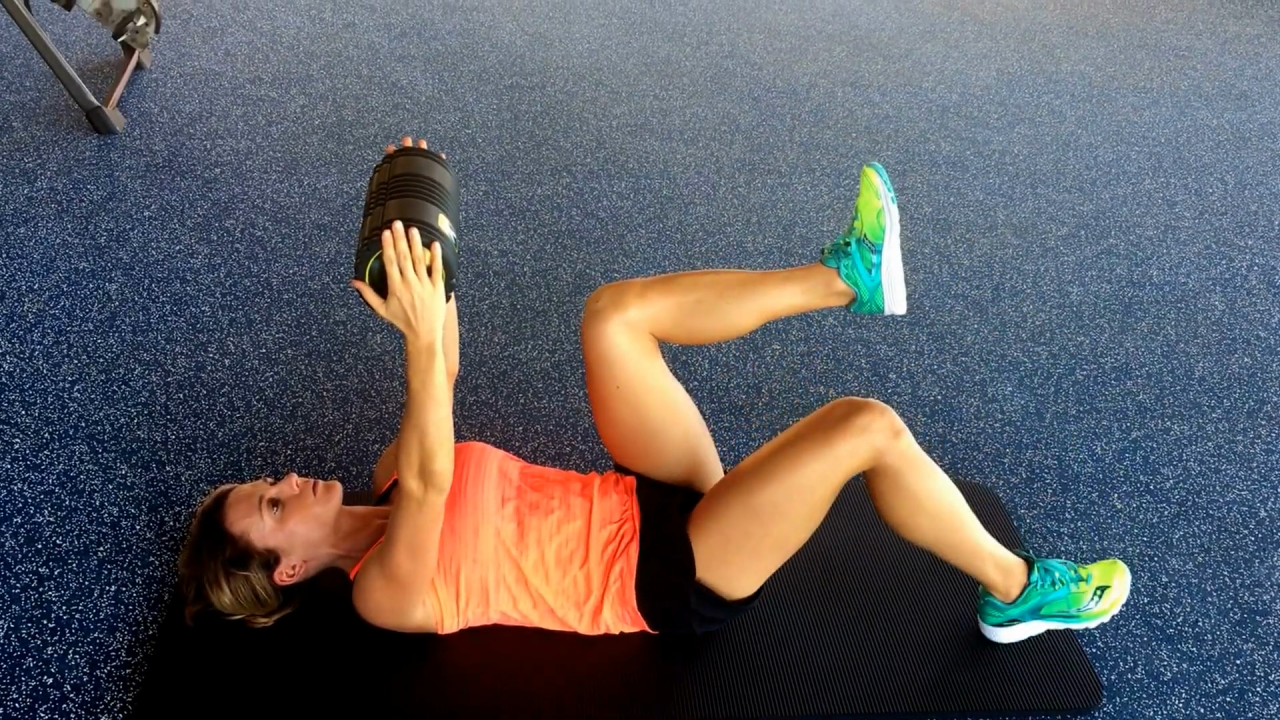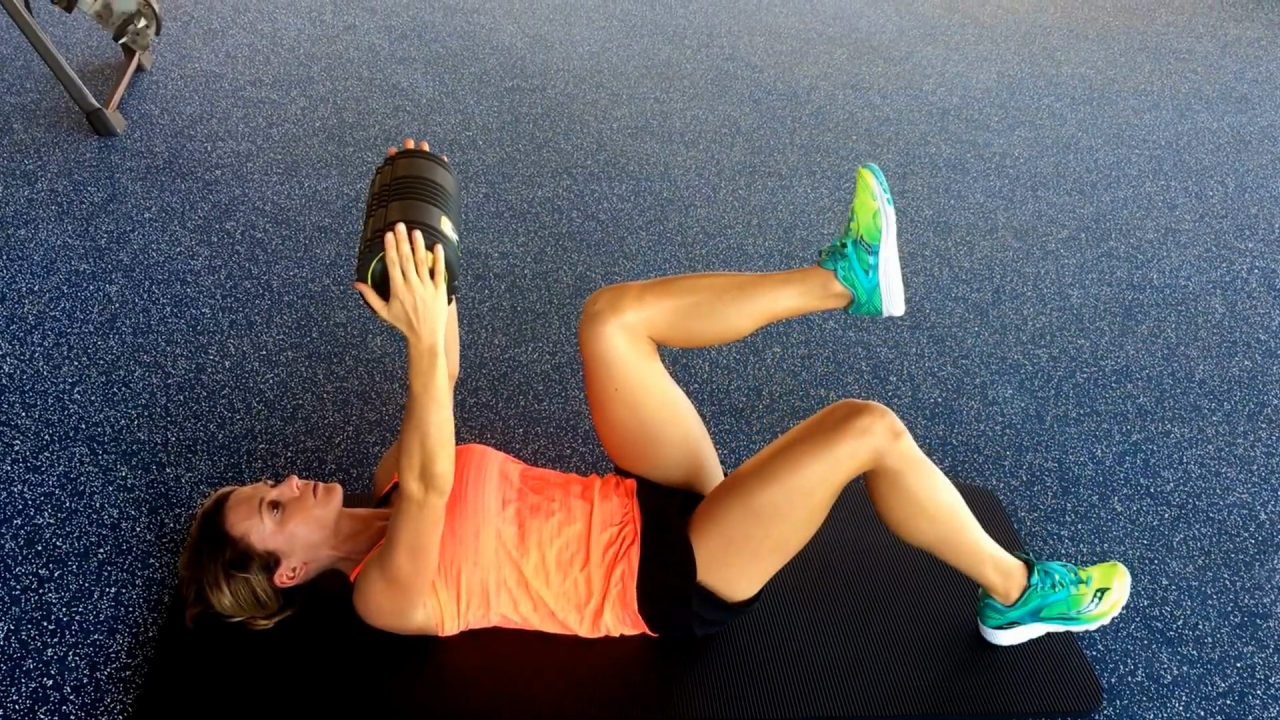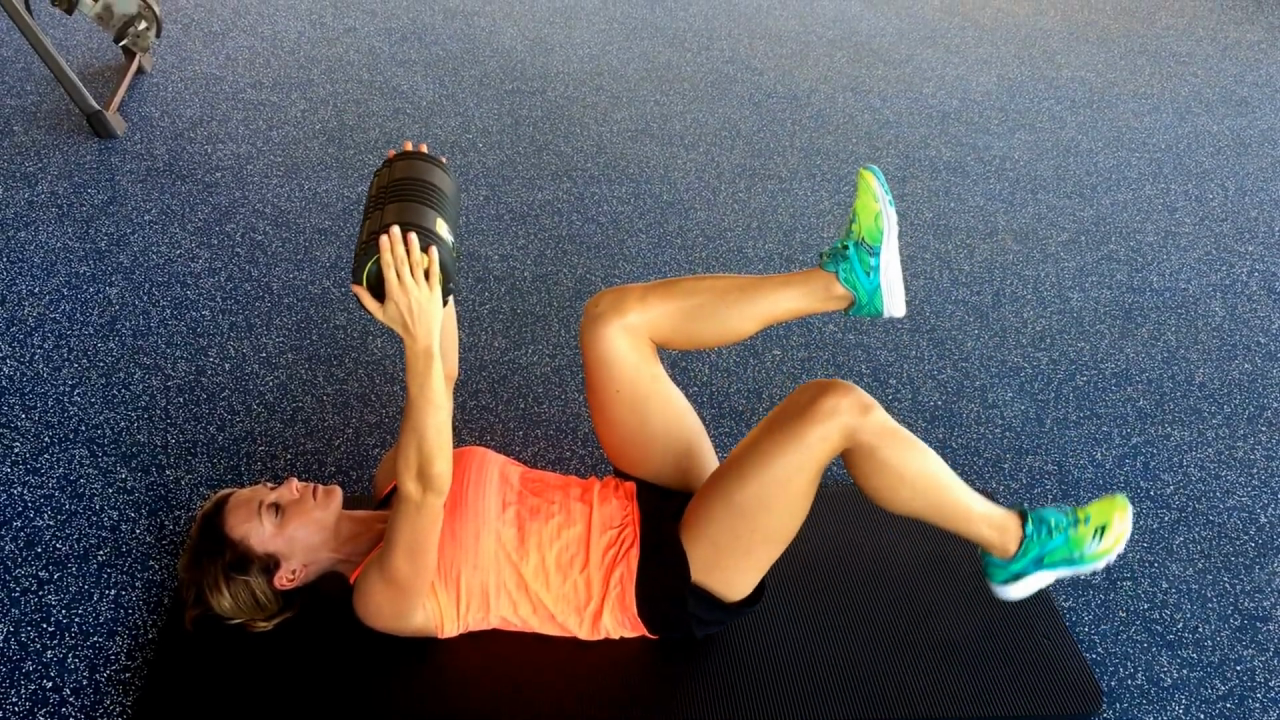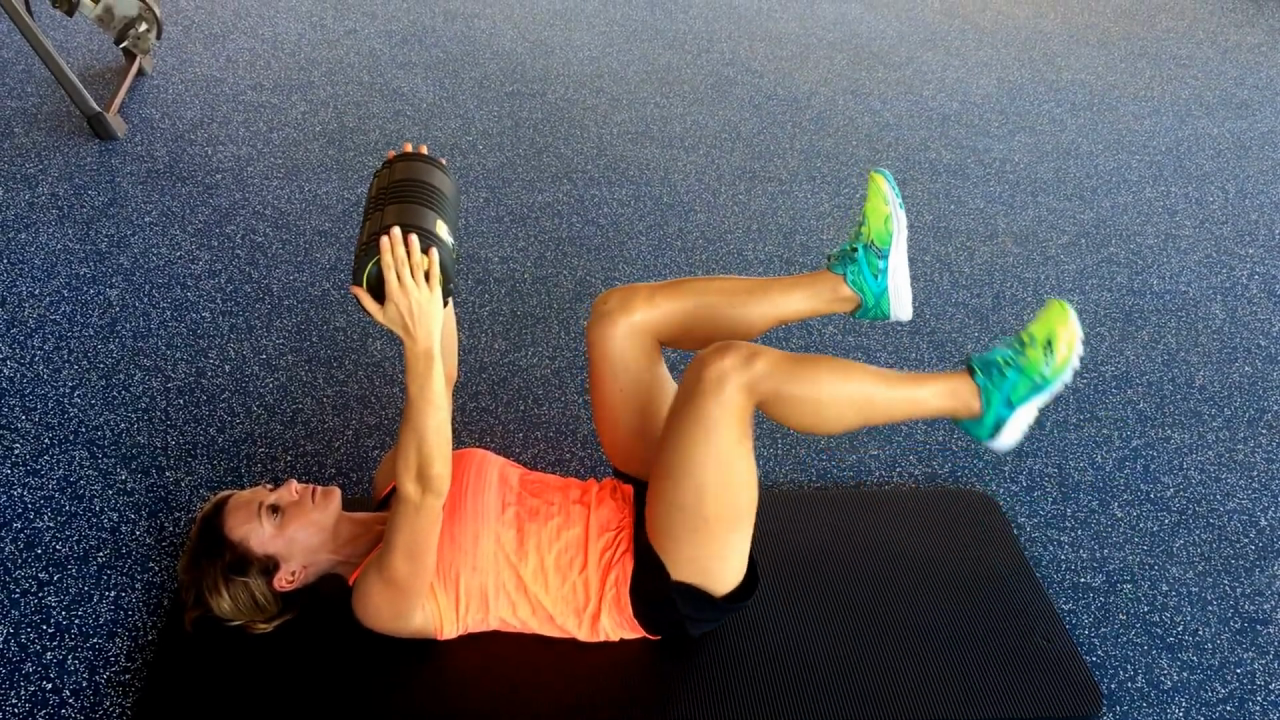
dt=0.4s
person 1, frame 1
left shoulder: (385, 492)
right shoulder: (388, 591)
left elbow: (440, 381)
right elbow: (435, 481)
left wrist: (427, 264)
right wrist: (419, 332)
left hip: (651, 502)
right hip: (675, 575)
left knee: (616, 311)
right knee: (868, 427)
left ankle: (847, 279)
right ankle: (1016, 590)
person 1, frame 2
left shoulder: (389, 494)
right shoulder: (388, 592)
left elbow: (434, 416)
right elbow: (435, 482)
left wrist: (428, 255)
right wrist: (423, 335)
left hip: (652, 503)
right hip: (677, 576)
left knee: (613, 314)
right knee: (867, 429)
left ankle: (845, 280)
right ankle: (1015, 592)
person 1, frame 3
left shoulder: (389, 497)
right shoulder: (388, 594)
left elbow: (439, 386)
right elbow: (434, 483)
left wrist: (427, 268)
right wrist: (417, 338)
left hip: (649, 508)
right hip: (674, 580)
left knee: (614, 316)
right knee: (836, 406)
left ankle: (847, 283)
right ankle: (1017, 544)
person 1, frame 4
left shoulder: (388, 498)
right shoulder: (387, 594)
left elbow: (439, 381)
right elbow: (432, 485)
left wrist: (423, 272)
right wrist: (418, 338)
left hip: (633, 515)
right hip: (671, 586)
left knee: (622, 313)
right knee: (734, 367)
left ankle: (854, 285)
right ankle: (980, 395)
